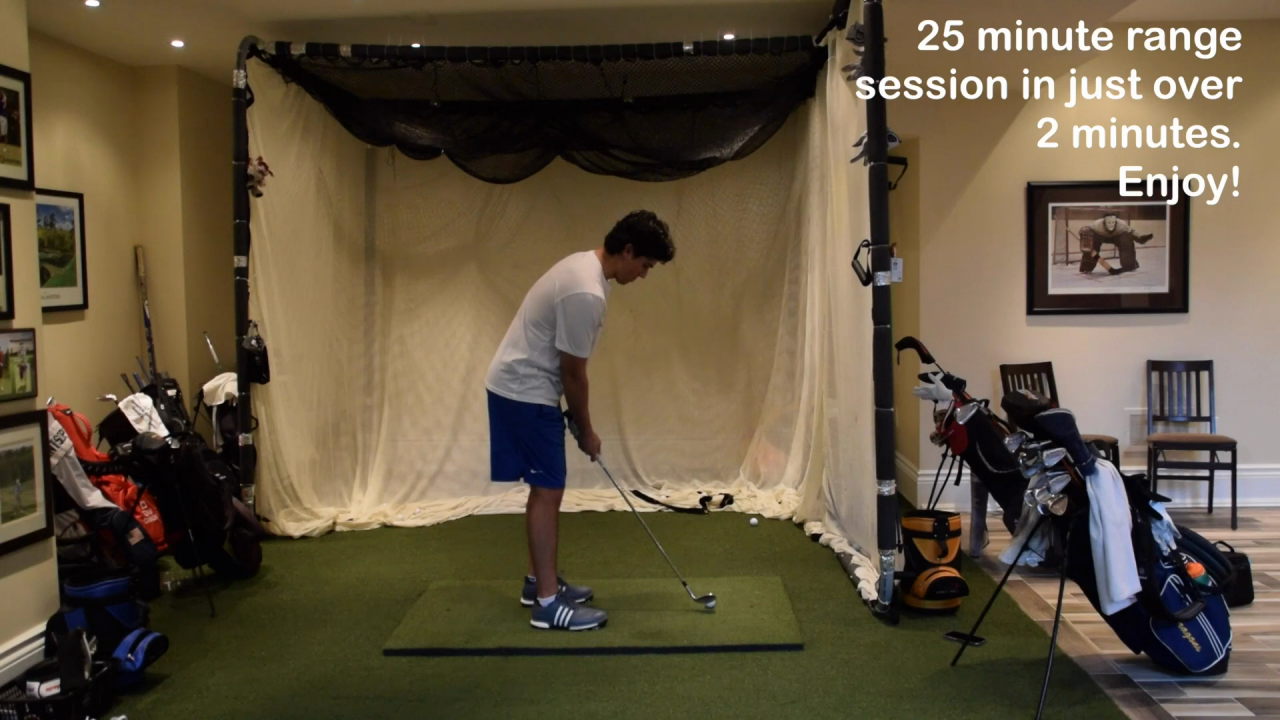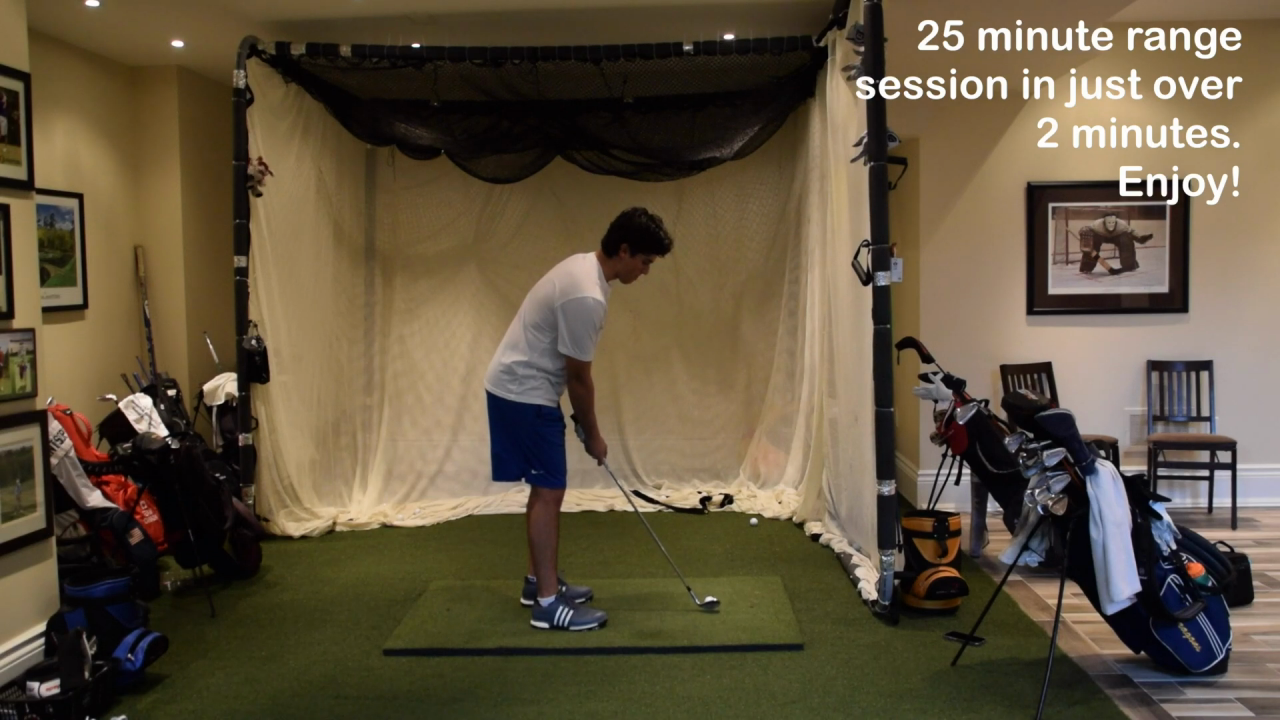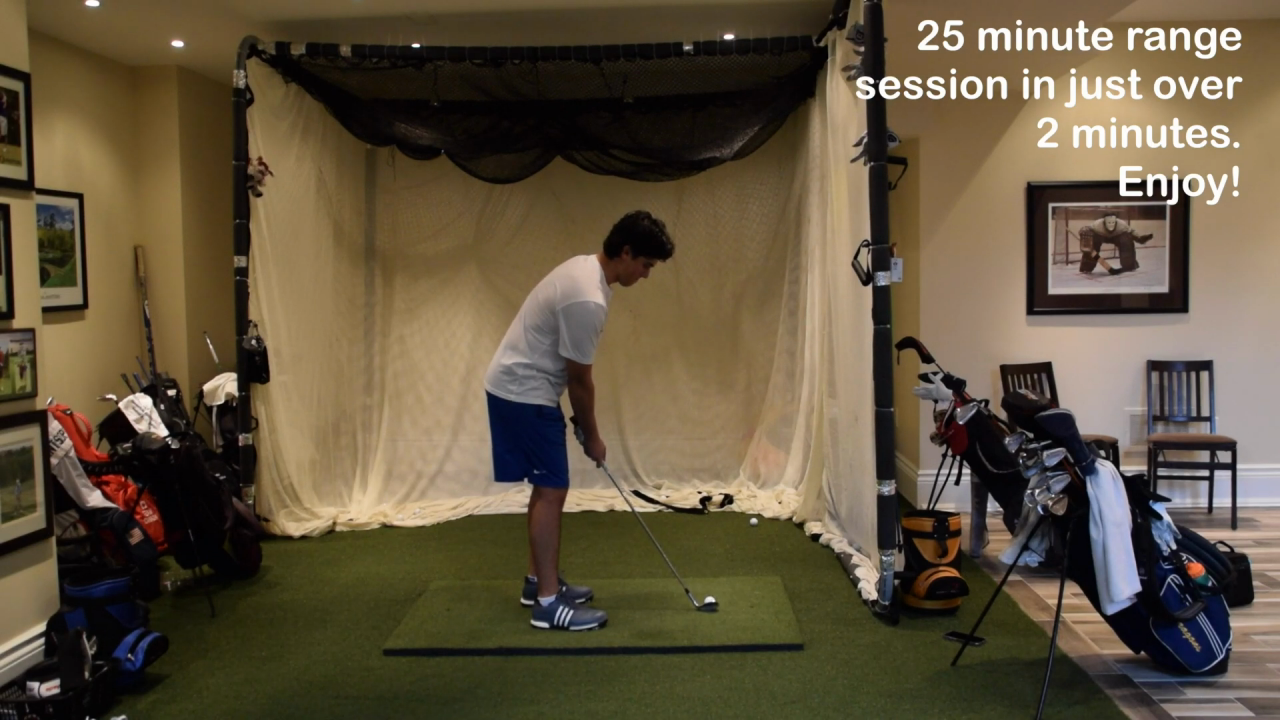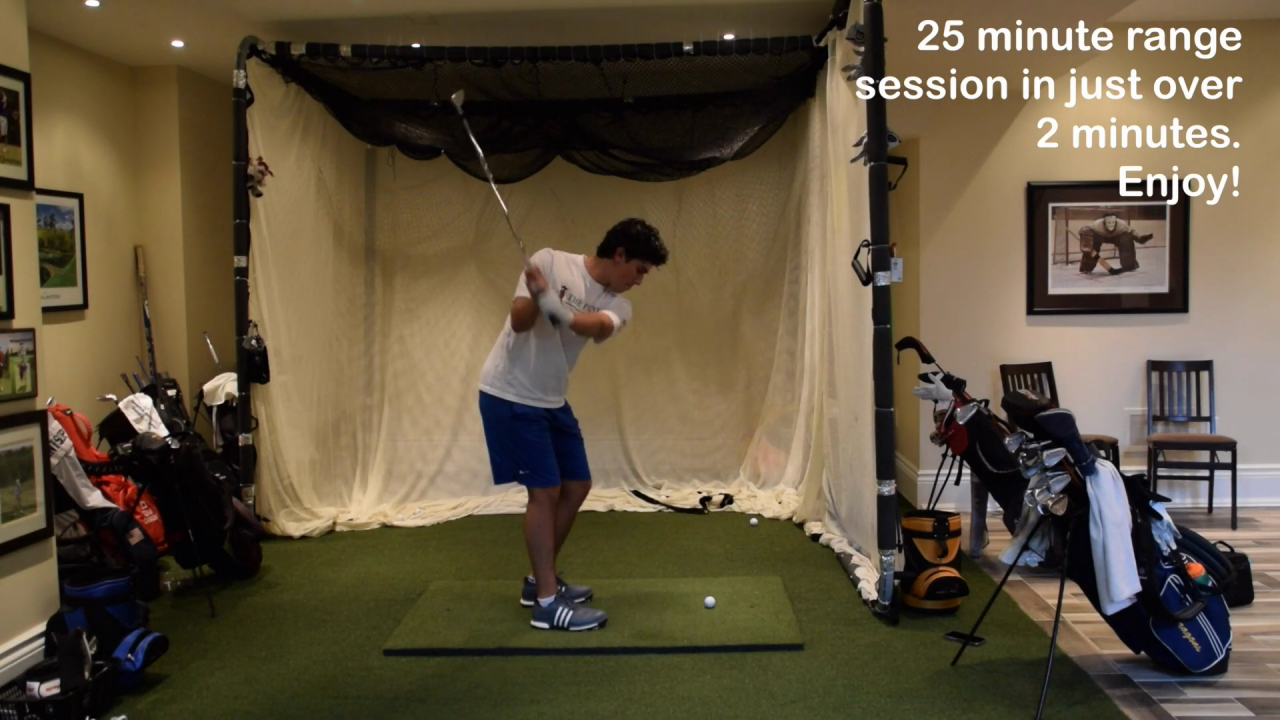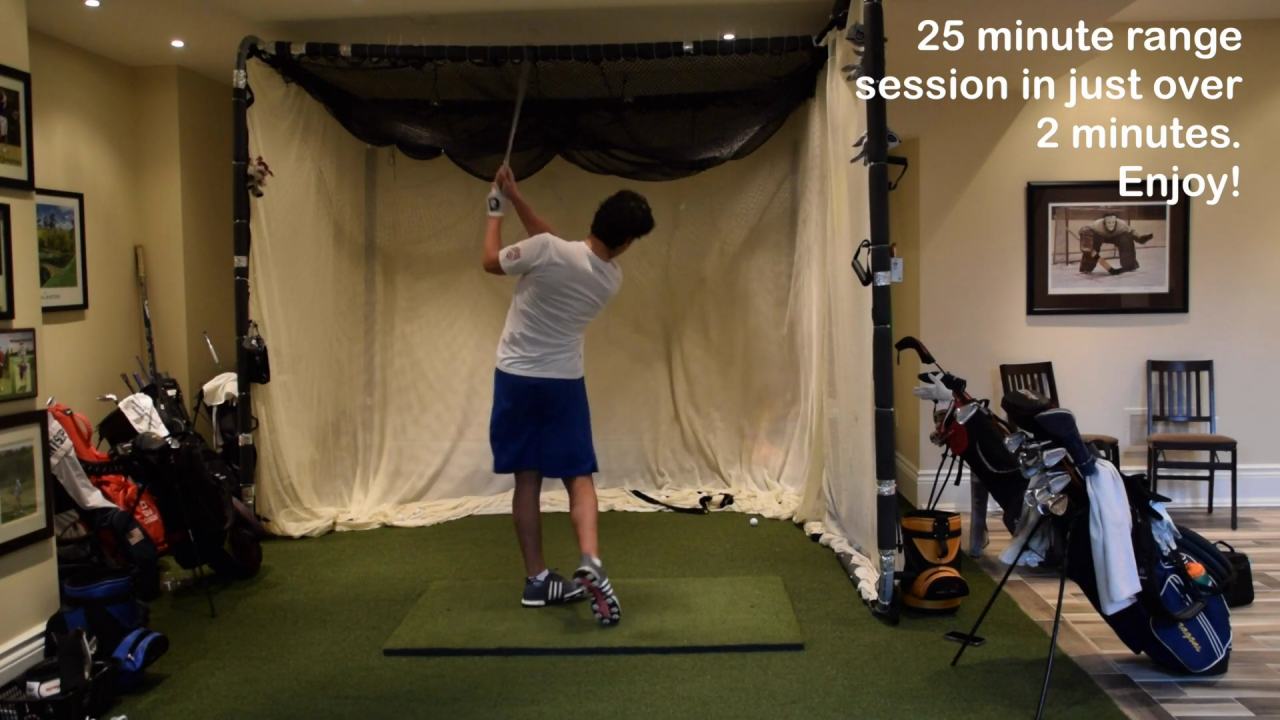
dt=0.7s
person 1, frame 1
left shoulder: (584, 264)
right shoulder: (587, 293)
right elbow: (573, 373)
left wrist: (578, 422)
right wrist: (586, 431)
left hip: (522, 388)
right hip: (525, 392)
left knee: (545, 487)
right knee: (548, 490)
left ankle: (538, 580)
right ankle: (548, 602)
person 1, frame 2
left shoulder: (584, 266)
right shoulder: (587, 297)
right elbow: (578, 376)
left wrist: (584, 424)
right wrist: (592, 434)
left hip: (522, 387)
right hip: (524, 393)
left knee: (545, 488)
right knee: (549, 491)
left ankle: (539, 580)
right ankle: (548, 601)
person 1, frame 3
left shoulder: (585, 267)
right shoulder: (588, 301)
right elbow: (579, 379)
left wrist: (583, 424)
right wrist: (592, 435)
left hip: (525, 388)
right hip: (523, 393)
left knee: (547, 487)
right knee: (552, 490)
left ankle: (539, 579)
right ankle: (548, 602)
person 1, frame 4
left shoulder: (619, 306)
right shoulder: (553, 261)
left elbow: (598, 325)
right elbow: (520, 319)
left wrist: (563, 314)
right wrist: (536, 294)
left hip: (551, 400)
right hip: (509, 395)
left knee: (576, 486)
right knee: (545, 491)
left ankle: (540, 578)
right ankle: (547, 602)
person 1, frame 5
left shoulder: (549, 249)
right shoulder: (610, 280)
left elbow: (492, 263)
left wrist: (497, 208)
right wrist: (515, 197)
left hip: (515, 378)
right hip: (563, 383)
left knee: (528, 478)
right knee: (579, 477)
left ankle: (536, 579)
right ankle: (589, 564)
